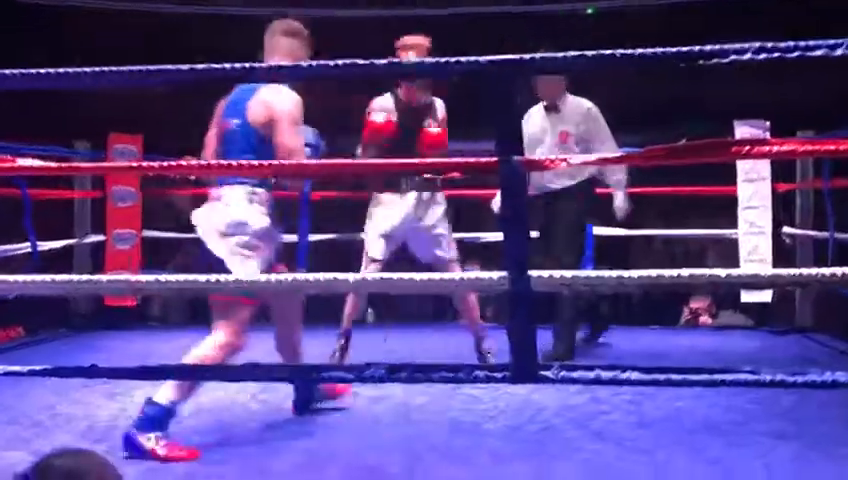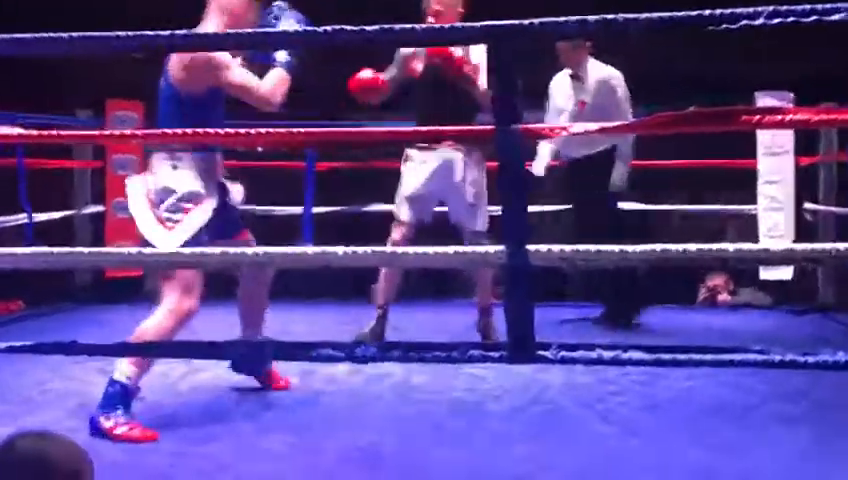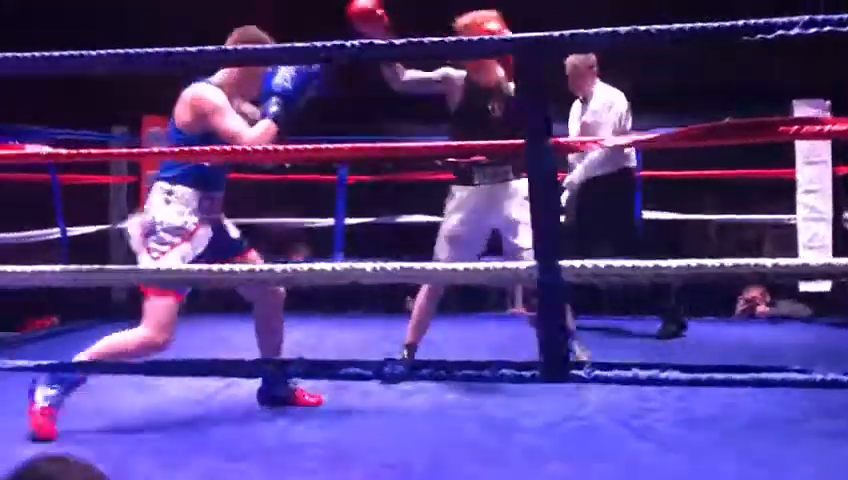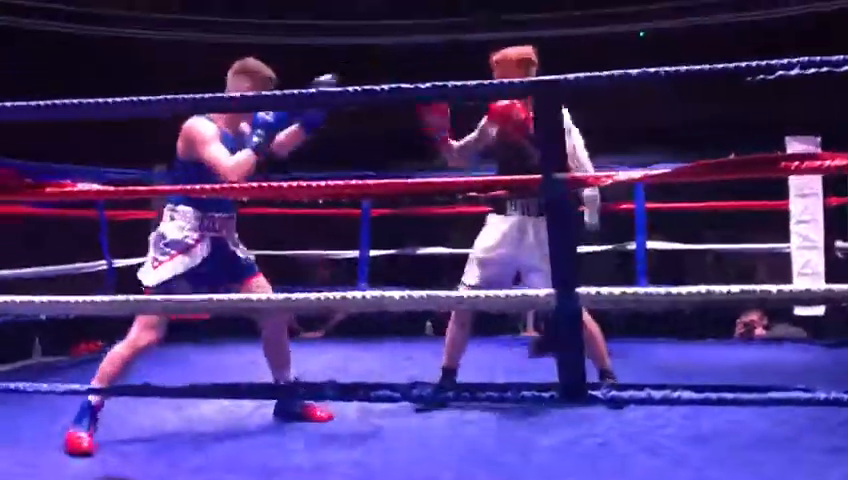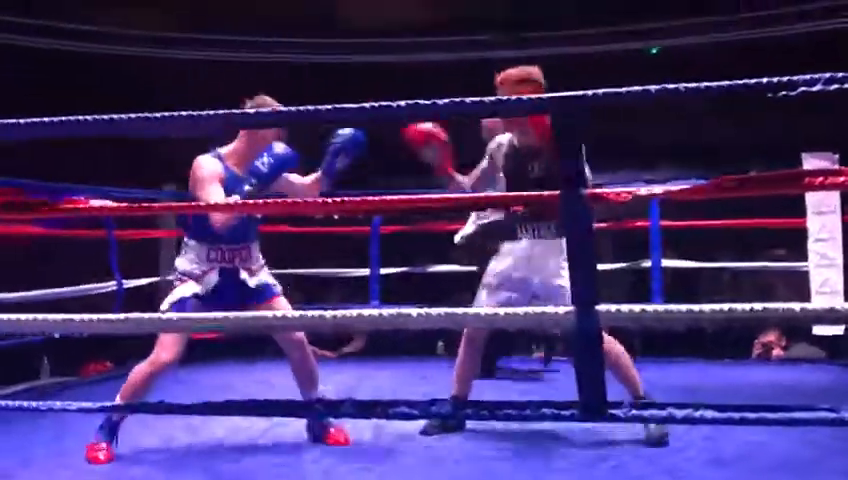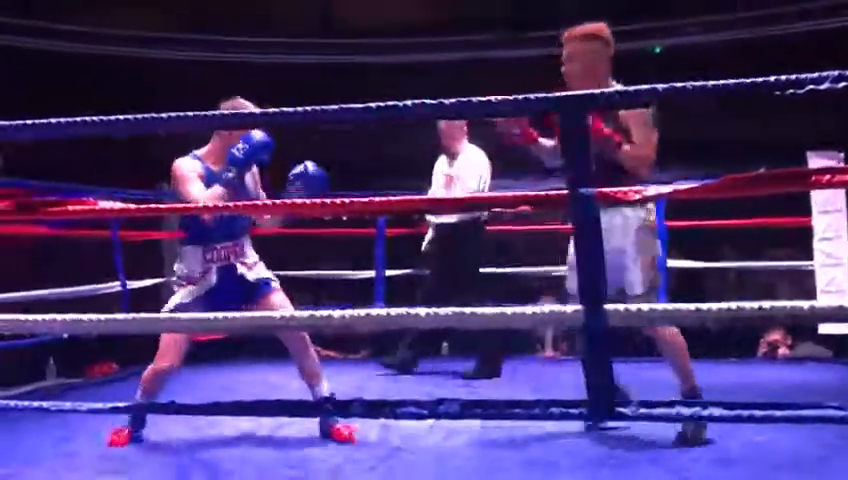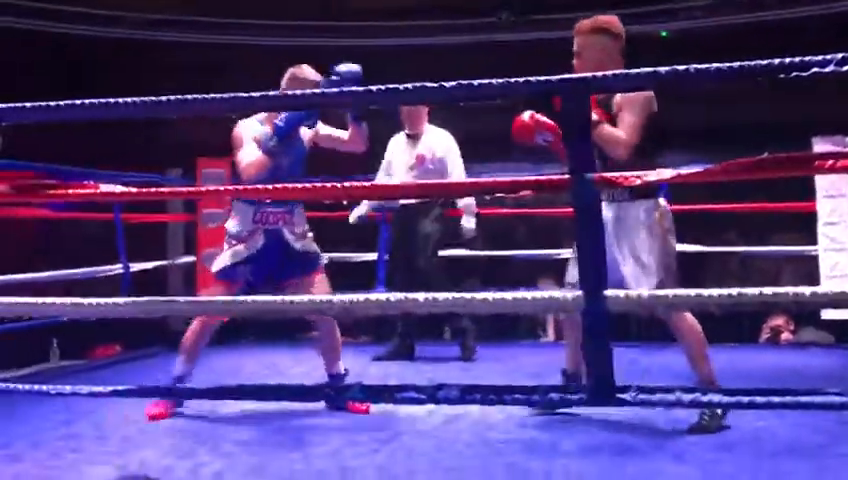
dt=0.4s
person 1, frame 1
left shoulder: (233, 98)
right shoulder: (284, 99)
left elbow: (209, 159)
right wrist: (306, 149)
left hip: (225, 211)
right hip: (244, 215)
left knee: (289, 302)
right knee: (229, 337)
left ankle: (307, 390)
right ankle: (148, 428)
person 1, frame 2
left shoulder: (206, 46)
right shoulder: (203, 51)
left elbow: (235, 75)
right elbow: (268, 98)
right wrist: (285, 51)
left hip: (204, 180)
right hip: (180, 183)
left knee: (260, 271)
right knee: (182, 300)
left ankle: (251, 357)
right ankle: (112, 407)
person 1, frame 3
left shoulder: (226, 100)
right shoulder: (204, 96)
left elbow: (255, 131)
right elbow: (253, 148)
left wrist: (288, 97)
right wrist: (278, 102)
left hip: (206, 218)
right hip: (175, 220)
left knee: (272, 296)
right knee: (155, 335)
left ankle: (277, 384)
right ankle: (52, 385)
person 1, frame 4
left shoulder: (240, 129)
right shoulder: (199, 127)
left elbow: (280, 147)
right elbow: (232, 174)
left wrist: (310, 119)
right wrist: (261, 134)
left hip: (222, 240)
right hip: (183, 241)
left knee: (276, 318)
right knee: (144, 336)
left ankle: (288, 401)
right ankle: (85, 416)
person 1, frame 5
left shoulder: (264, 165)
right shoulder: (207, 166)
left elbow: (306, 192)
right elbow: (220, 220)
left wrist: (334, 162)
right wrist: (257, 185)
left hip: (247, 269)
right hip: (202, 272)
left knee: (297, 340)
right knee: (163, 357)
left ankle: (318, 420)
right ankle: (107, 428)
person 1, frame 6
left shoulder: (247, 166)
right shoulder: (186, 166)
right elbow: (206, 211)
right wrist: (233, 171)
left hip: (244, 265)
right hip: (200, 273)
left knee: (297, 332)
right knee: (167, 361)
left ankle: (327, 413)
right ankle: (134, 422)
person 1, frame 7
left shoulder: (308, 129)
right shoulder: (248, 129)
left elbow: (357, 145)
right elbow: (250, 174)
left wrist: (355, 111)
right wrist: (280, 137)
left hip: (291, 233)
right hip: (249, 235)
left knee: (324, 312)
right knee: (210, 315)
left ankle: (339, 390)
right ankle: (174, 389)
person 2, frame 1
left shoulder: (436, 107)
right shoulder: (382, 106)
right elbow: (365, 157)
left wrist: (438, 150)
right wrist: (372, 139)
left hip: (428, 199)
right hip: (391, 198)
left knee: (453, 273)
right knee: (371, 271)
left ankle: (480, 343)
right ankle: (344, 339)
person 2, frame 2
left shoulder: (477, 54)
right shoulder: (411, 54)
left elbow: (490, 97)
right elbow: (380, 95)
left wrist: (459, 66)
right wrist: (369, 92)
left hip: (463, 157)
right hip: (423, 155)
left knee: (477, 240)
right knee: (400, 234)
left ankle: (485, 317)
right ankle: (378, 321)
person 2, frame 3
left shoulder: (516, 80)
right shoulder: (452, 81)
right elbow: (399, 79)
left wrist: (509, 74)
right wrist: (375, 35)
left hip: (511, 189)
right hip: (467, 192)
left ankle: (567, 342)
right ankle: (408, 353)
person 2, frame 4
left shoulder: (556, 116)
right shoulder: (494, 121)
left elbow: (564, 170)
right elbow: (455, 158)
left wrist: (527, 135)
right wrist: (437, 127)
left hip: (544, 223)
right hip: (502, 221)
left ankle: (608, 377)
right ankle: (446, 380)
person 2, frame 5
right shoulder: (502, 146)
right elbow: (469, 191)
left wrist: (552, 143)
right wrist: (438, 161)
left hip: (557, 249)
right hip: (515, 249)
right knee: (474, 329)
right ankle: (455, 410)
person 2, frame 6
left shoulder: (633, 103)
left elbow: (645, 165)
right elbow: (557, 154)
left wrist: (604, 134)
right wrist: (522, 132)
left hip: (628, 217)
left ankle: (694, 399)
person 2, frame 7
left shoulder: (635, 92)
right shoulder: (598, 98)
left elbow: (620, 149)
left wrist: (587, 115)
right wrist: (554, 137)
left hip: (639, 211)
right hip: (606, 211)
left knee: (666, 306)
right ankle: (572, 382)
person 3, frame 1
left shoulder: (584, 111)
right shoulder: (532, 116)
left elbow: (609, 153)
left wrist: (619, 191)
right wrist: (504, 192)
left hip: (574, 194)
right hip: (544, 197)
left knee: (565, 263)
right knee: (551, 263)
left ankle: (563, 341)
right ankle: (595, 320)
person 3, frame 2
left shoulder: (608, 78)
right shoulder: (558, 82)
left elbow: (623, 125)
right elbow: (552, 125)
left wrist: (622, 166)
right wrist: (543, 158)
left hip: (600, 162)
right hip: (575, 164)
left knee: (604, 230)
right knee: (587, 232)
left ankle: (624, 303)
right ankle: (619, 303)
person 3, frame 3
left shoulder: (611, 99)
right shoulder: (577, 106)
left elbow: (607, 144)
left wrist: (577, 175)
right wrist: (571, 185)
left hip: (613, 183)
right hip: (588, 183)
left knee: (629, 250)
right knee: (572, 246)
left ankle: (671, 316)
person 3, frame 4
left shoulder: (563, 128)
right shoulder: (530, 133)
left elbow: (585, 171)
right elbow: (525, 174)
left wrist: (591, 210)
right wrist: (507, 203)
left hip: (558, 206)
right hip: (537, 208)
left knee: (549, 267)
right knee: (553, 269)
left ankle: (552, 335)
right ankle: (556, 334)
person 3, frame 5
left shoulder: (515, 152)
right shoulder: (494, 154)
left elbow: (522, 196)
right wrist: (470, 225)
left hip: (507, 230)
right hip: (489, 229)
left knee: (495, 295)
right knee: (495, 294)
left ankle: (485, 360)
right ankle: (545, 341)
person 3, frame 6
left shoulder: (475, 159)
right shoulder: (442, 161)
left elbow: (466, 196)
left wrist: (434, 210)
right wrist: (432, 231)
left hip: (464, 232)
right hip: (444, 233)
left knee: (468, 297)
right knee: (431, 295)
left ankle: (490, 360)
right ankle: (408, 355)
person 3, frame 7
left shoulder: (440, 139)
right shoulder: (396, 142)
left elbow: (457, 178)
right elbow: (383, 179)
left wrist: (468, 214)
right wrist: (363, 207)
left hip: (427, 211)
right hip: (402, 213)
left knee: (427, 273)
right knee: (402, 279)
left ankle: (463, 330)
right ankle: (404, 342)
